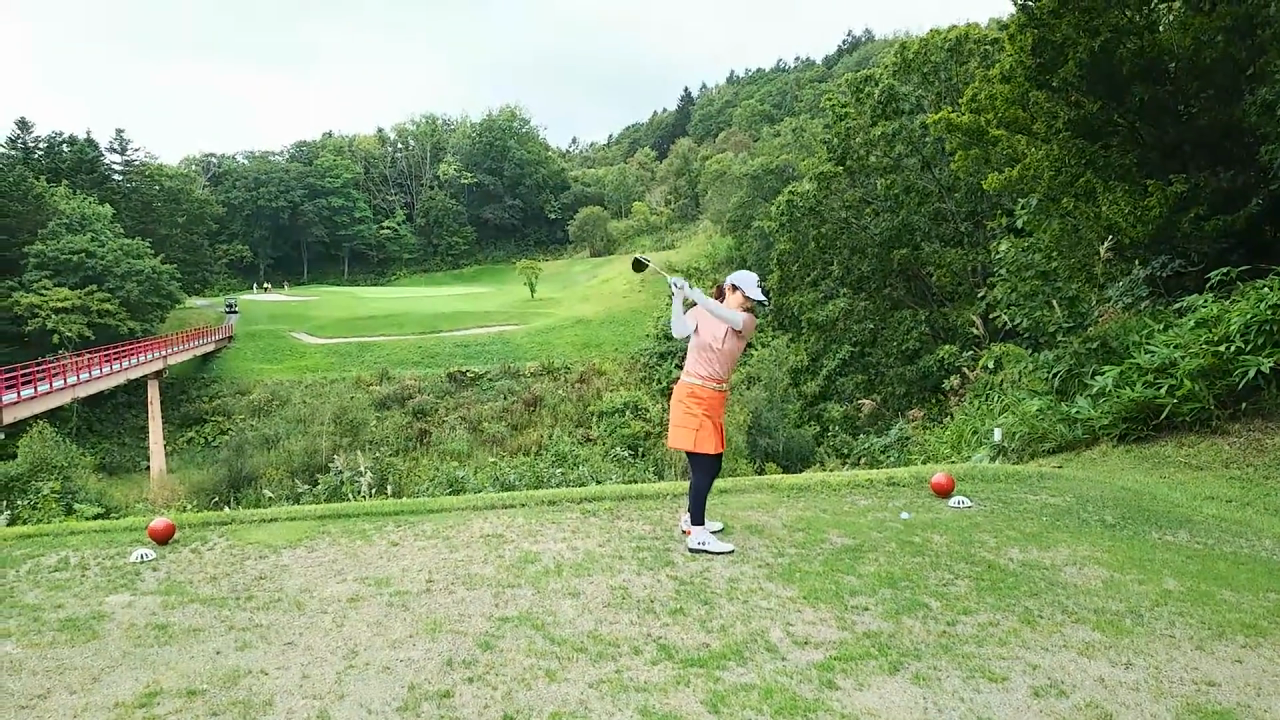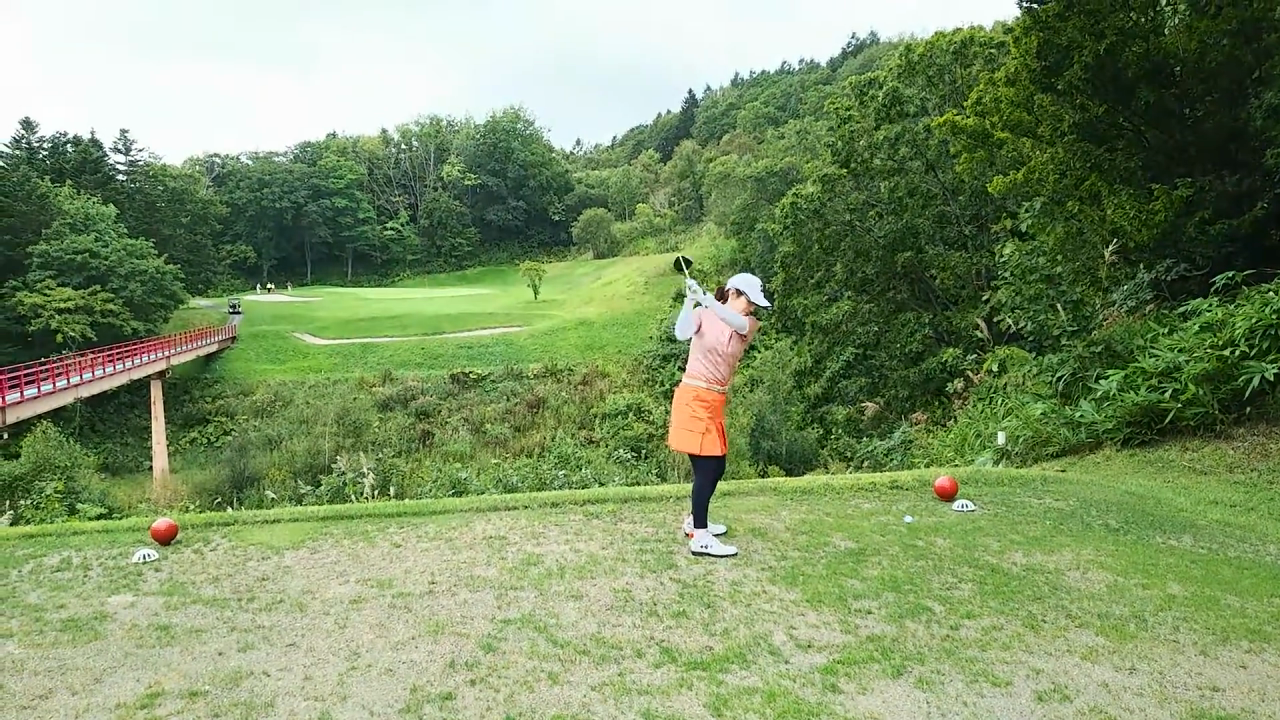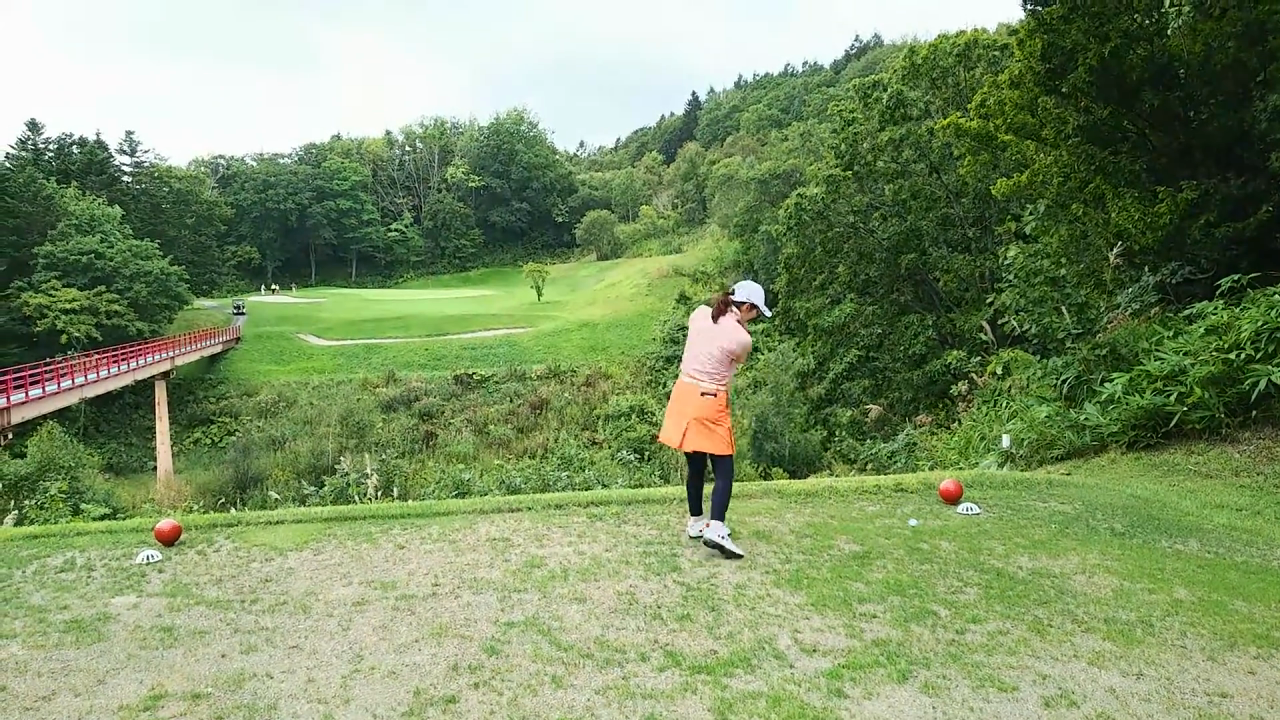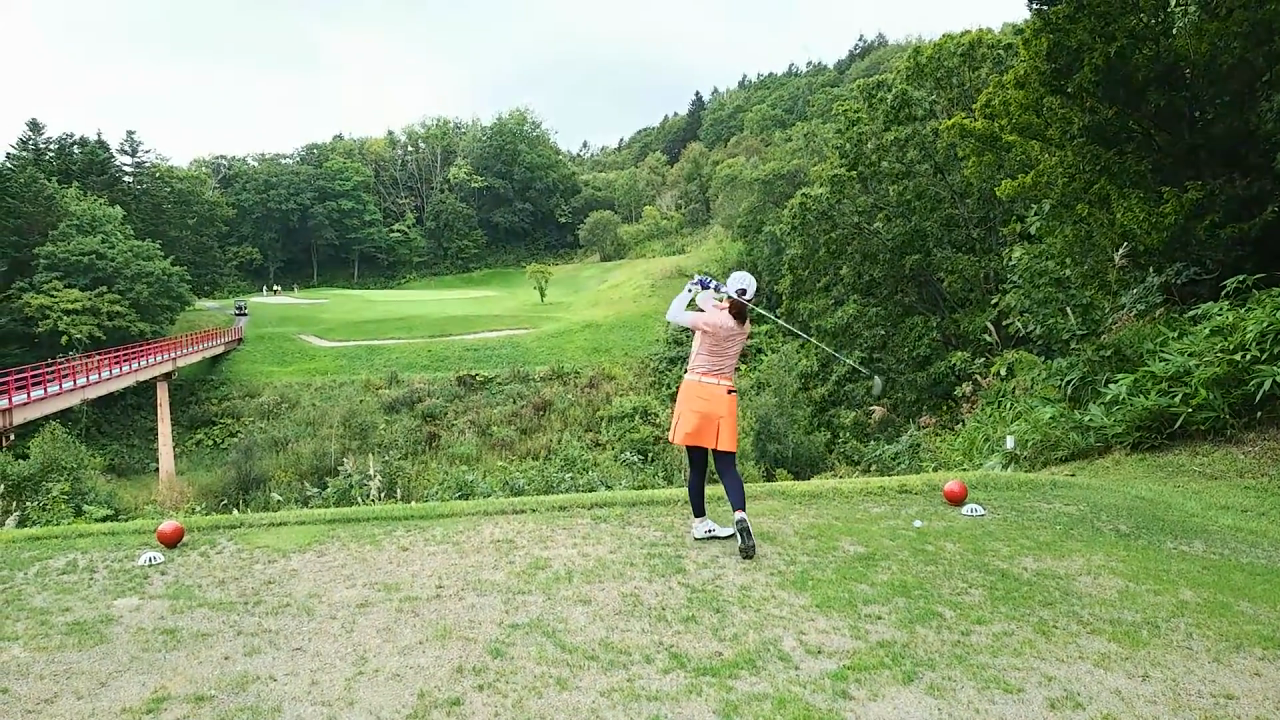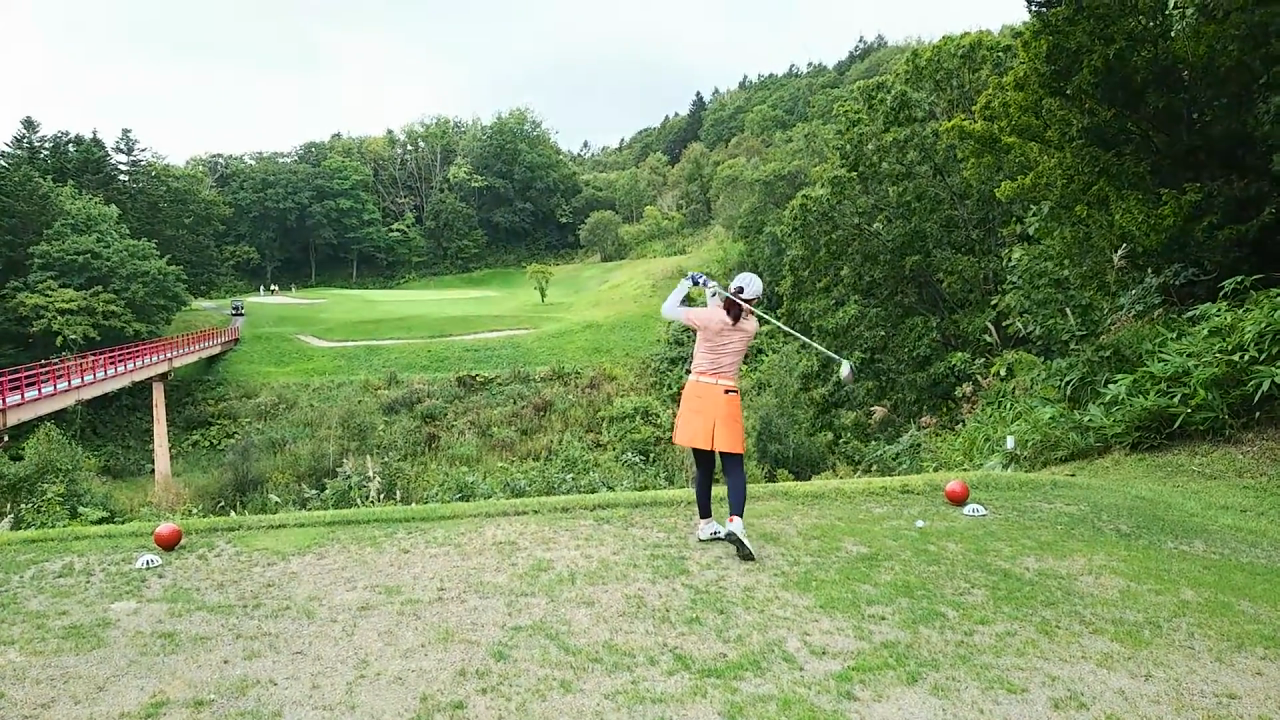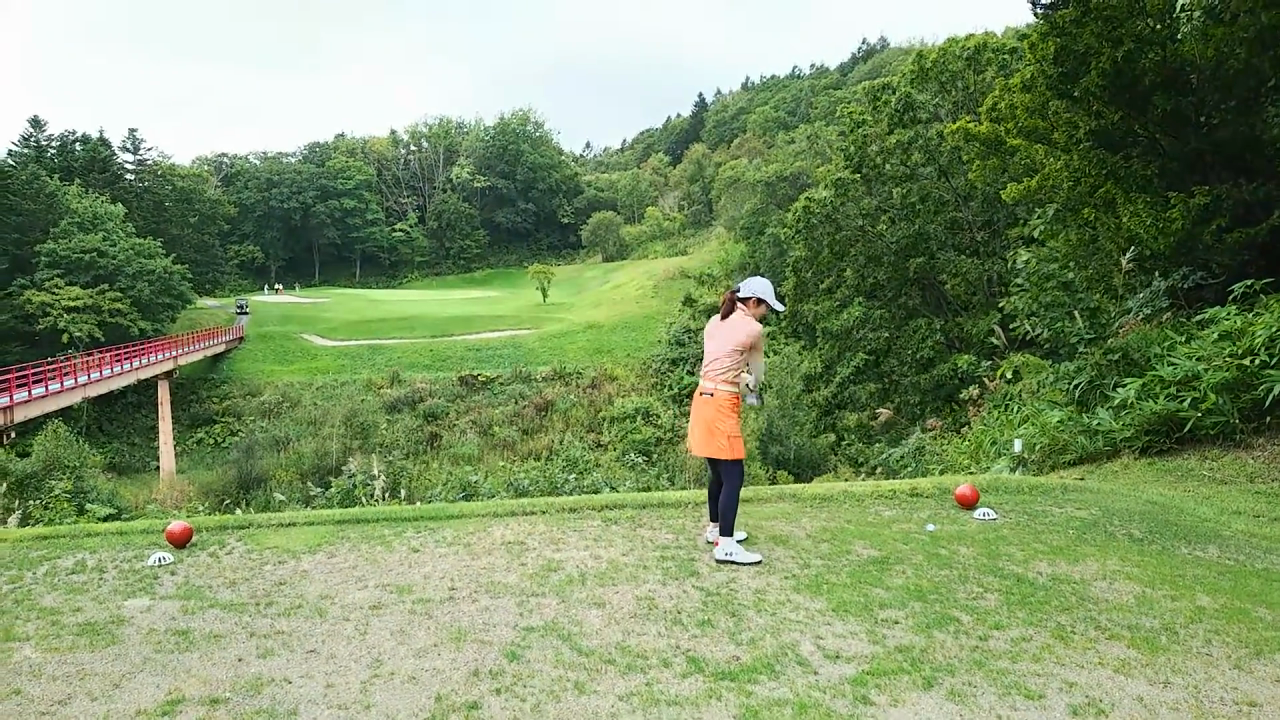
dt=0.4s
person 1, frame 1
left shoulder: (748, 322)
right shoulder: (700, 313)
left elbow: (725, 315)
right elbow: (679, 332)
left wrist: (692, 293)
right wrist: (679, 297)
left hip: (717, 398)
right hip: (692, 395)
left knee: (713, 465)
right knee: (702, 466)
left ankle: (692, 518)
right ankle: (697, 535)
person 1, frame 2
left shoulder: (747, 324)
right shoulder: (701, 314)
left elbow: (739, 325)
right elbow: (681, 334)
left wrist: (705, 299)
right wrist: (691, 301)
left hip: (715, 402)
right hip: (694, 398)
left knee: (715, 466)
right knee: (706, 468)
left ankle: (695, 521)
right ankle: (700, 537)
person 1, frame 3
left shoulder: (701, 314)
right shoulder: (743, 339)
left hip: (683, 394)
right hip: (710, 402)
left knee: (696, 465)
right knee: (723, 469)
left ankle: (697, 522)
right ankle: (715, 528)
person 1, frame 4
left shoulder: (713, 320)
right shoulder: (744, 325)
left elbow: (672, 316)
right elbow: (709, 304)
left wrist: (691, 288)
right wrist: (702, 292)
left hip: (695, 393)
right hip: (723, 397)
left knee: (697, 465)
right knee: (726, 466)
left ankle: (700, 524)
right ankle: (740, 515)
person 1, frame 5
left shoulder: (707, 315)
right shoulder: (751, 326)
left elbow: (667, 312)
left wrist: (686, 283)
right wrist: (710, 291)
left hip: (697, 394)
right hip: (726, 398)
left knee: (704, 466)
right knee: (734, 467)
left ankle: (706, 524)
right ankle: (735, 525)
person 1, frame 6
left shoulder: (716, 323)
right shoulder: (752, 328)
right elbow: (756, 368)
left wrist: (742, 381)
right wrist: (751, 383)
left hip: (707, 398)
right hip: (721, 403)
left knee: (720, 472)
right knee: (734, 475)
left ankle: (715, 528)
right ankle: (725, 545)
